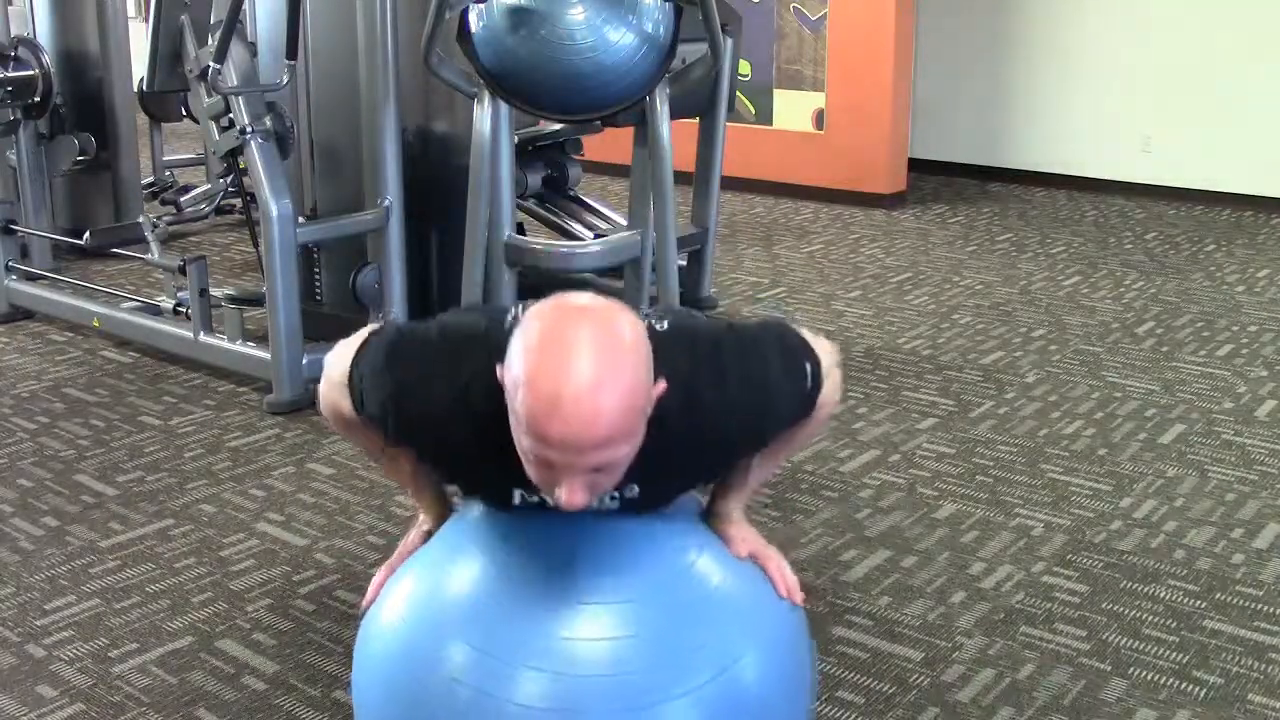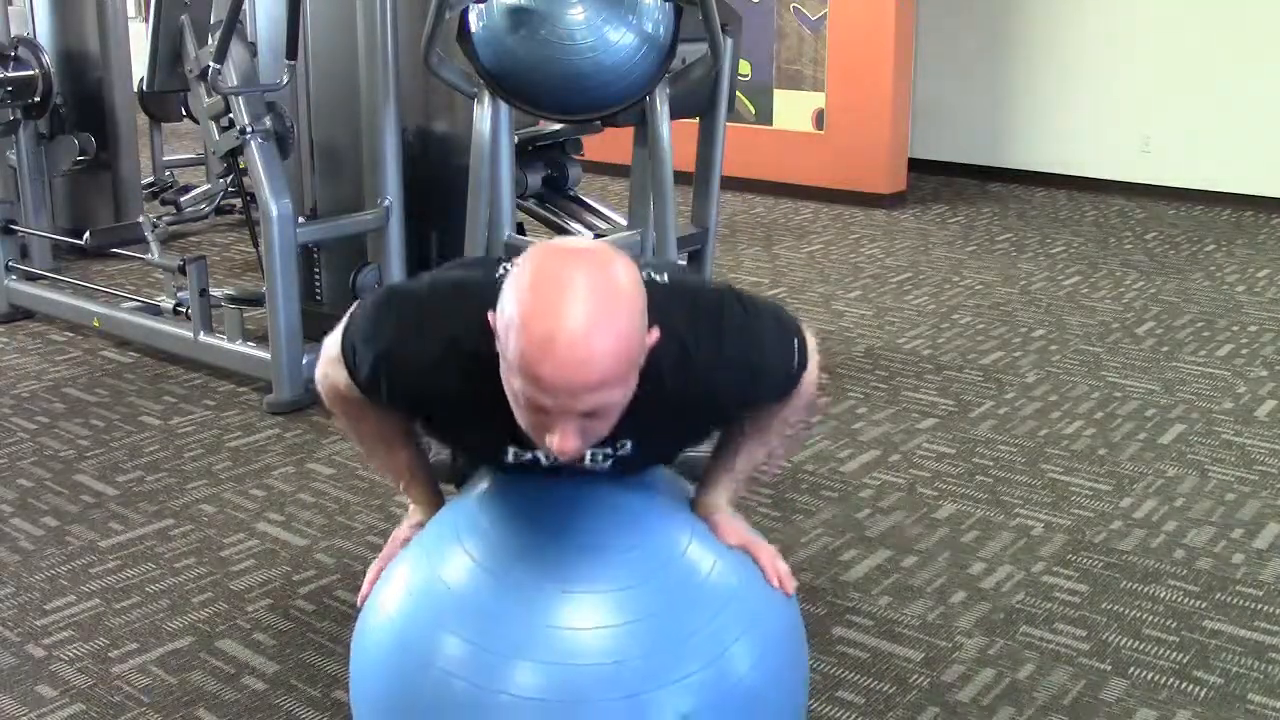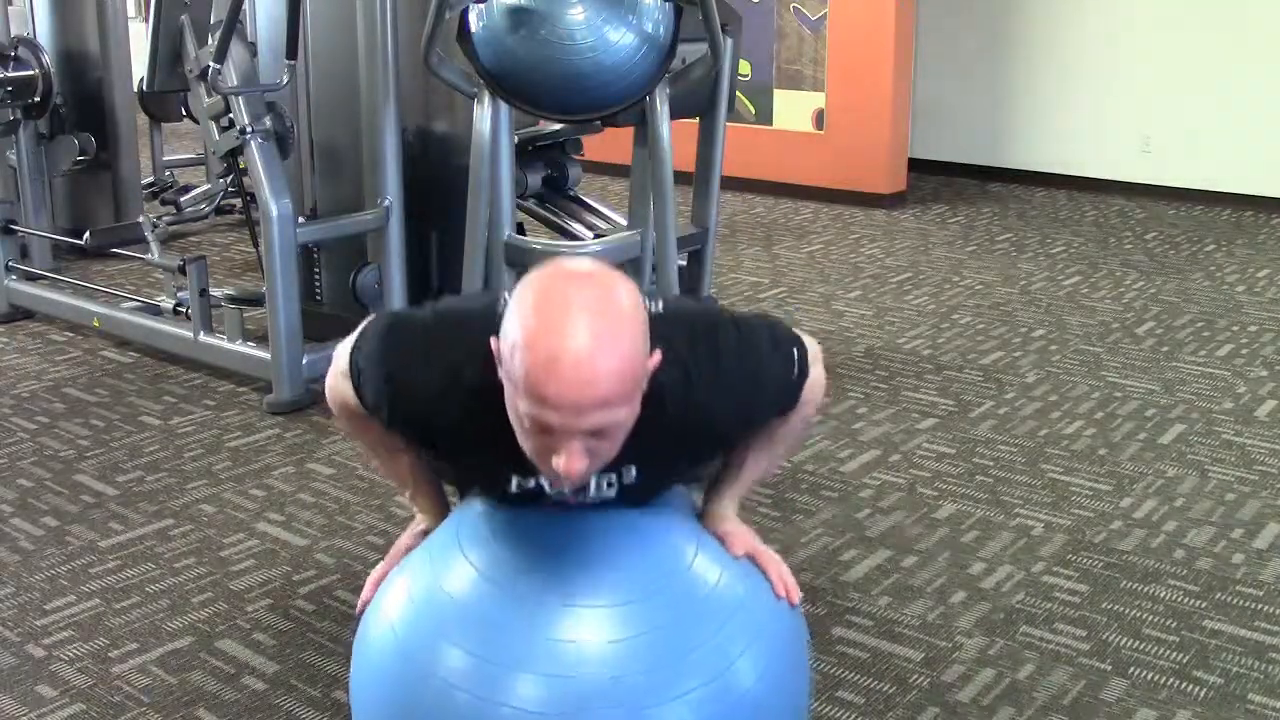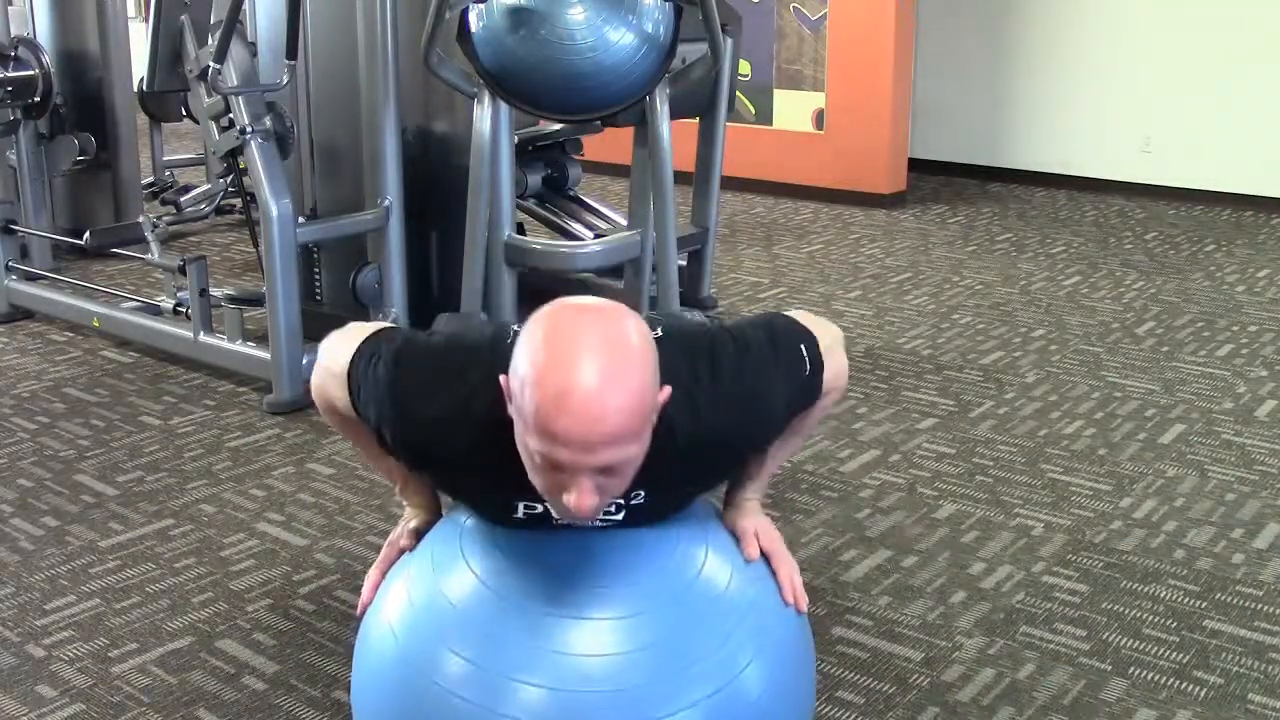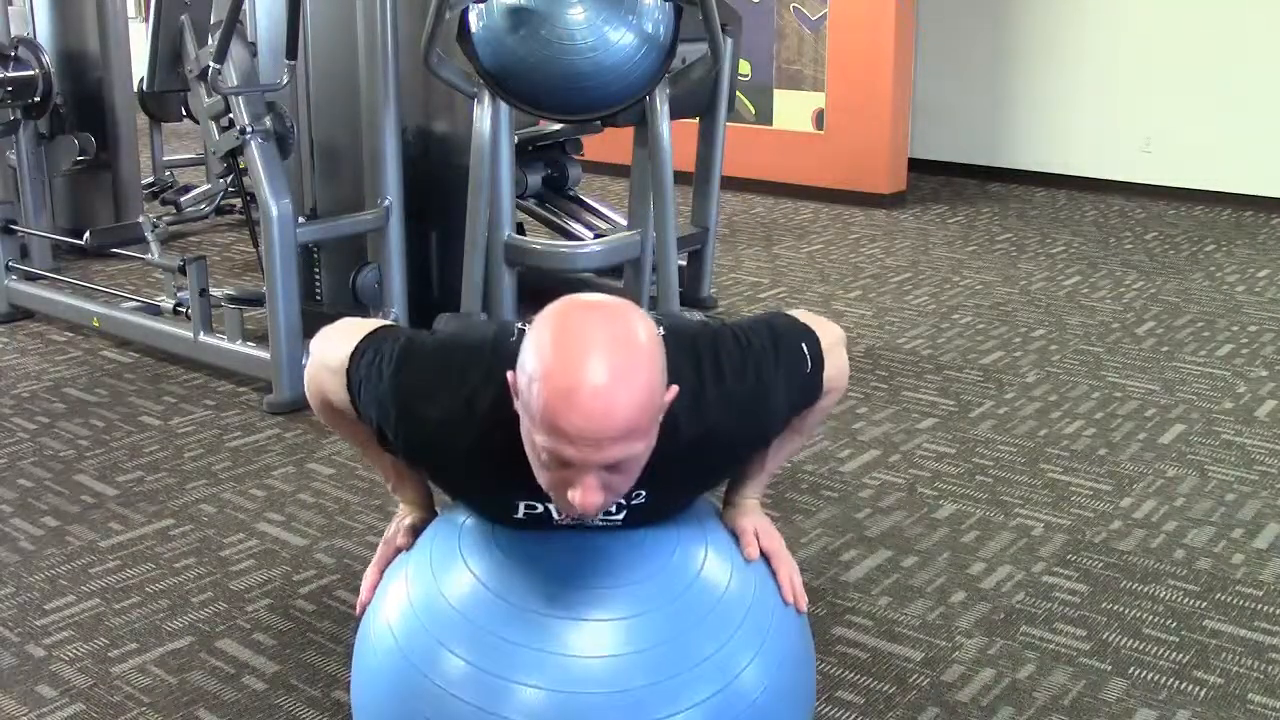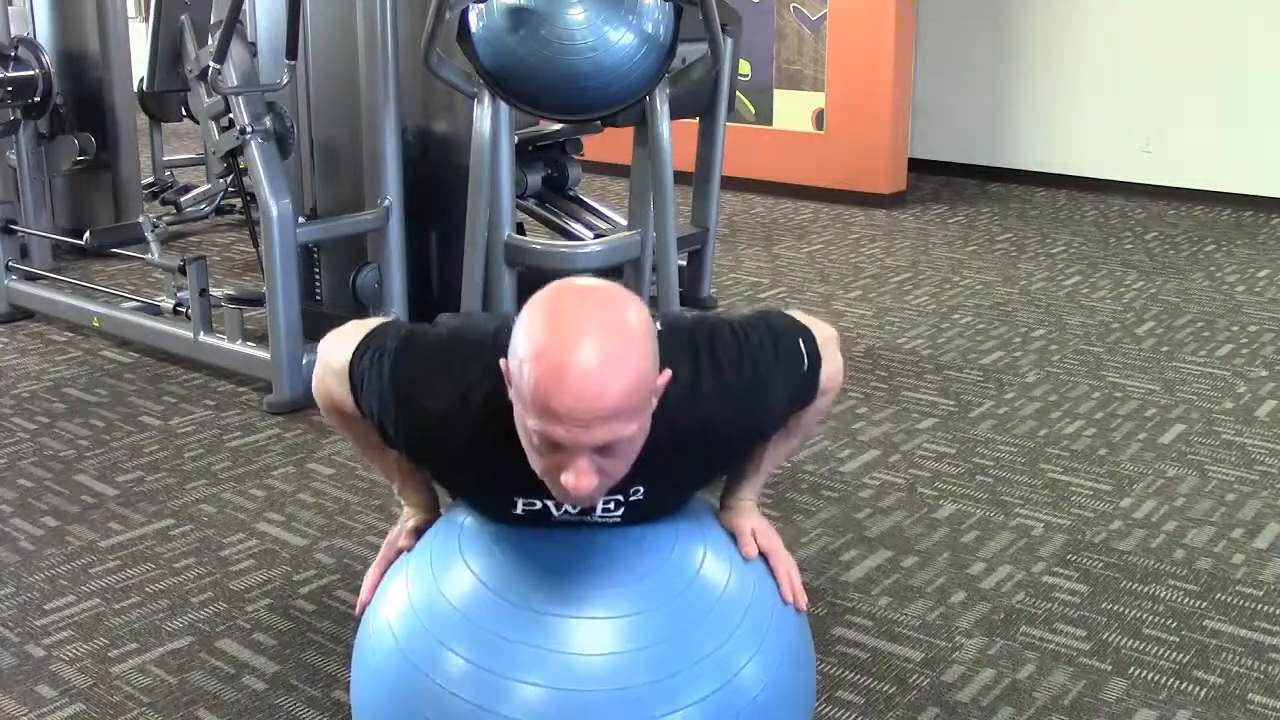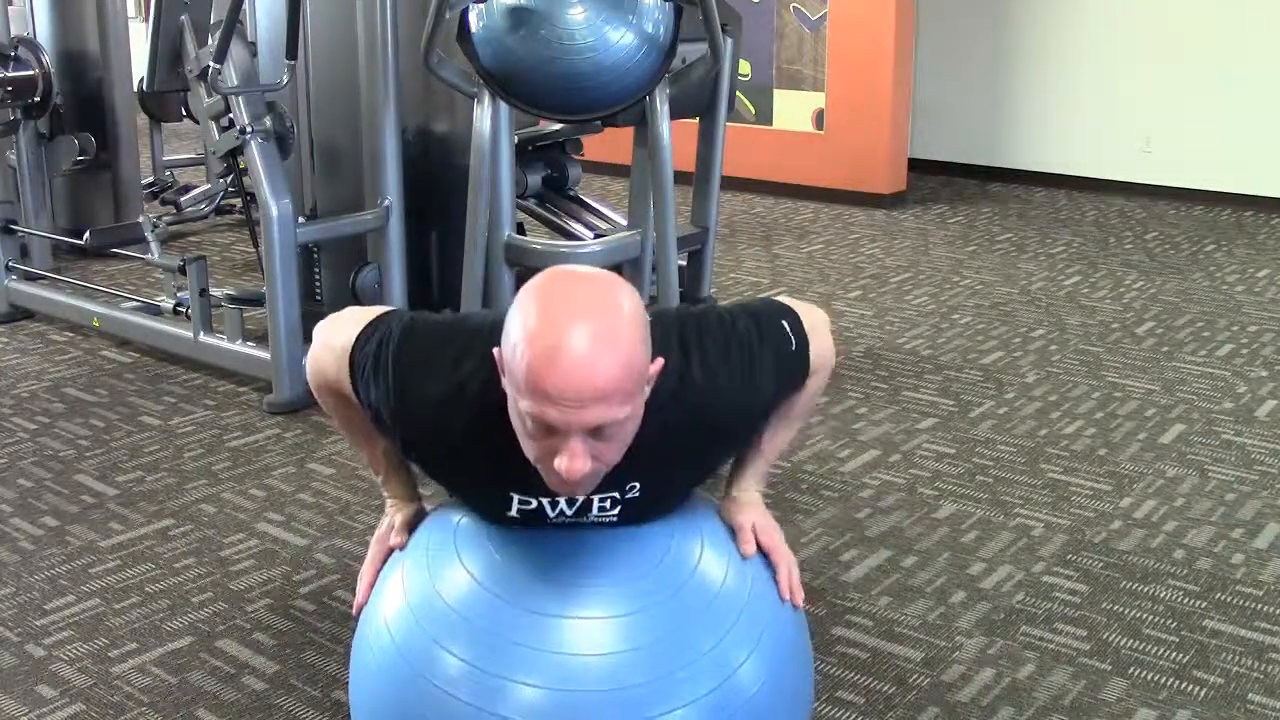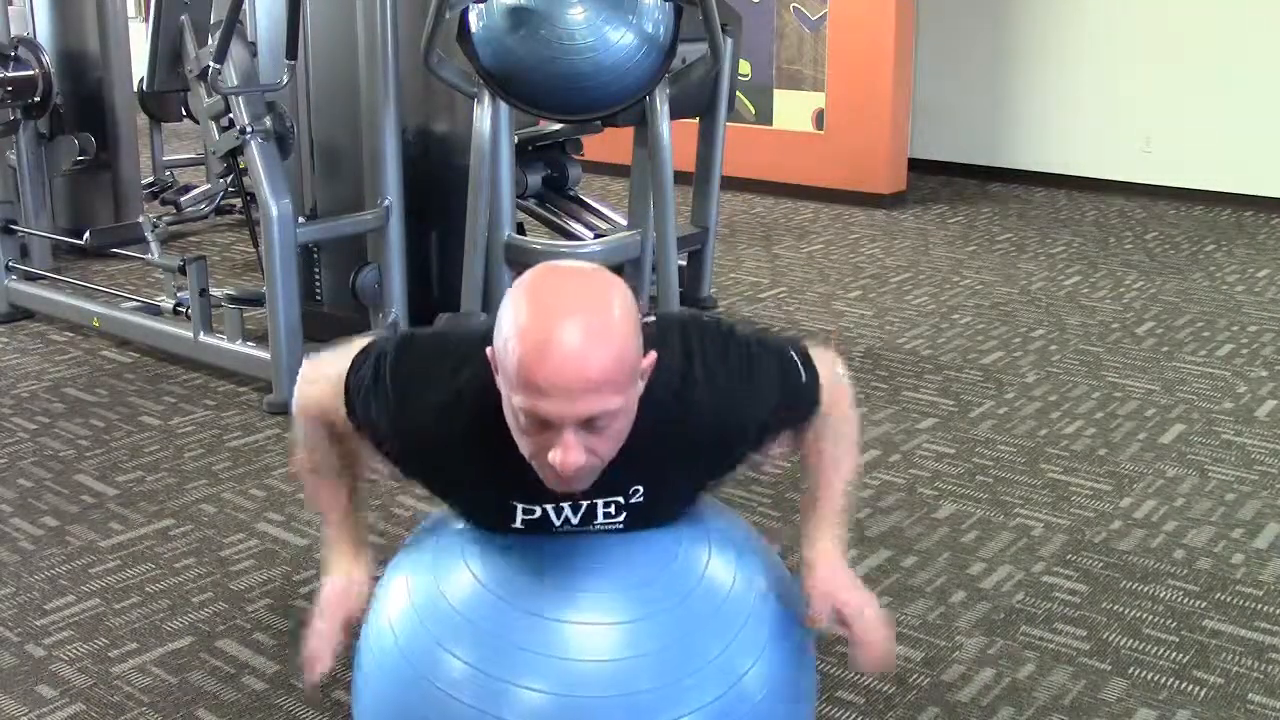
dt=0.2s
person 1, frame 1
left shoulder: (720, 381)
right shoulder: (430, 375)
left elbow: (821, 369)
right elbow: (339, 388)
left wrist: (728, 509)
right wrist: (432, 513)
person 1, frame 2
left shoulder: (716, 340)
right shoulder: (420, 334)
left elbow: (797, 376)
right elbow: (338, 375)
left wrist: (715, 500)
right wrist: (424, 506)
person 1, frame 3
left shoulder: (713, 368)
right shoulder: (429, 366)
left elbow: (806, 378)
right elbow: (345, 384)
left wrist: (723, 506)
right wrist: (429, 507)
person 1, frame 4
left shoulder: (724, 392)
right shoulder: (436, 396)
left elbow: (828, 354)
right elbow: (333, 363)
left wrist: (745, 500)
right wrist: (420, 503)
person 1, frame 5
left shoulder: (728, 393)
right shoulder: (436, 396)
left elbow: (828, 349)
right elbow: (328, 355)
left wrist: (744, 498)
right wrist: (413, 500)
person 1, frame 6
left shoulder: (722, 386)
right shoulder: (435, 388)
left elbow: (823, 353)
right elbow: (332, 363)
left wrist: (742, 500)
right wrist: (417, 502)
person 1, frame 7
left shoulder: (714, 376)
right shoulder: (432, 380)
left elbow: (813, 333)
right elbow: (326, 348)
left wrist: (745, 491)
right wrist: (399, 496)
person 1, frame 8
left shoulder: (708, 379)
right shoulder: (434, 387)
left elbow: (828, 376)
right elbow: (317, 387)
left wrist: (824, 549)
right wrist: (347, 553)
